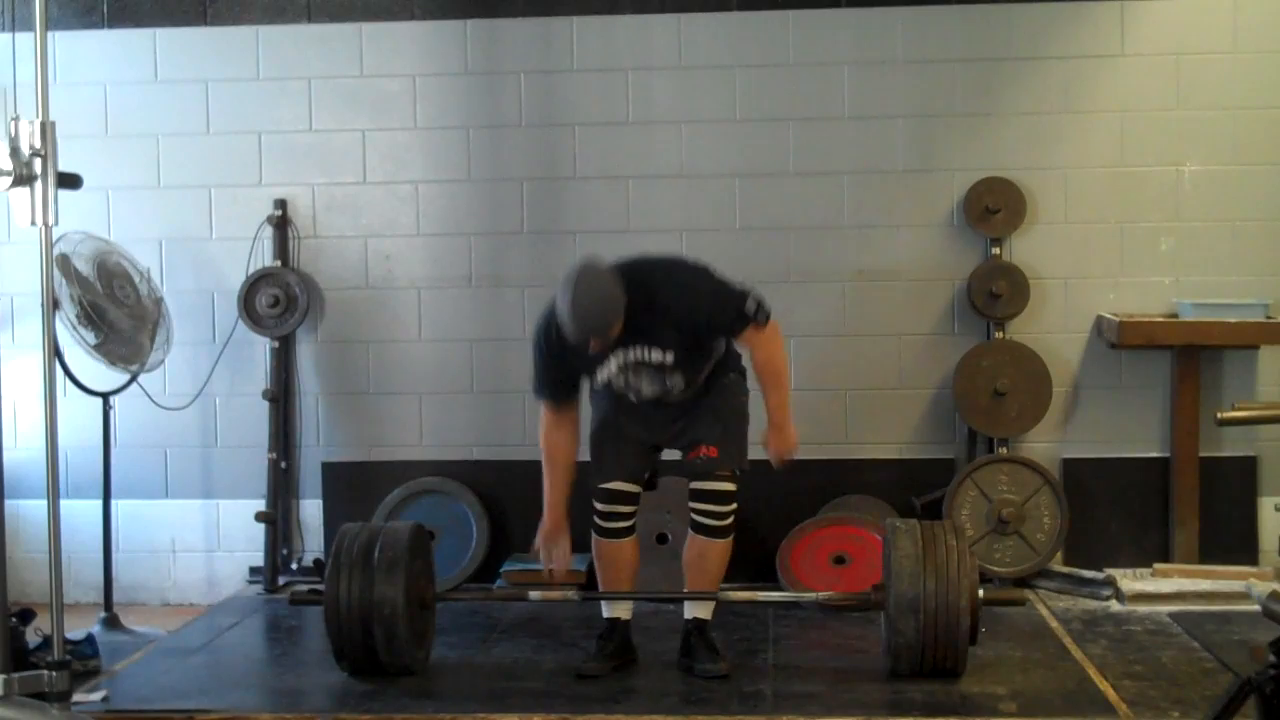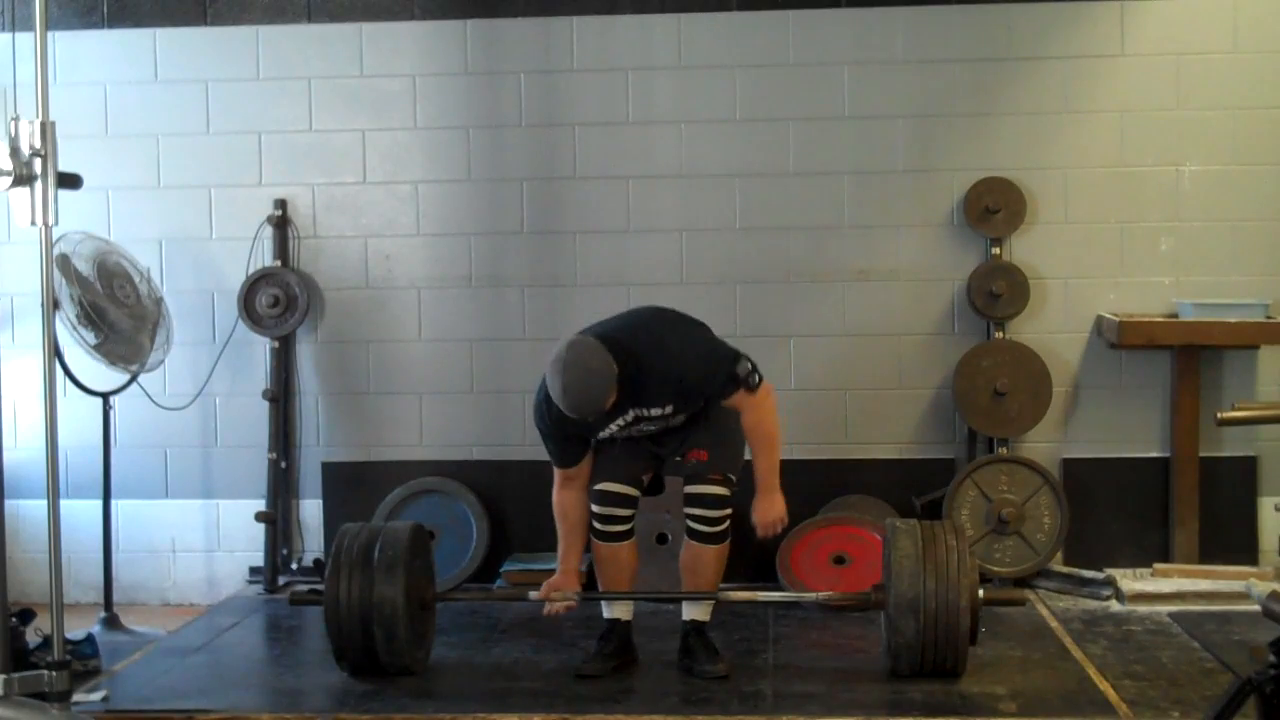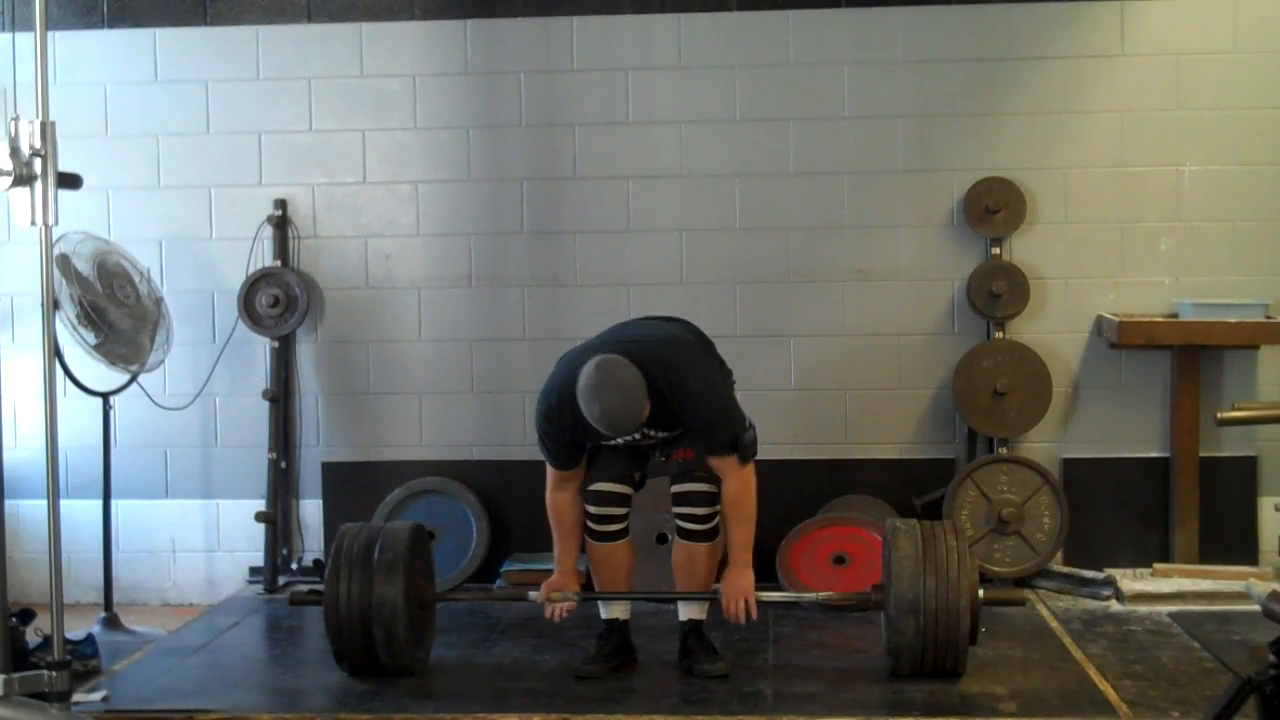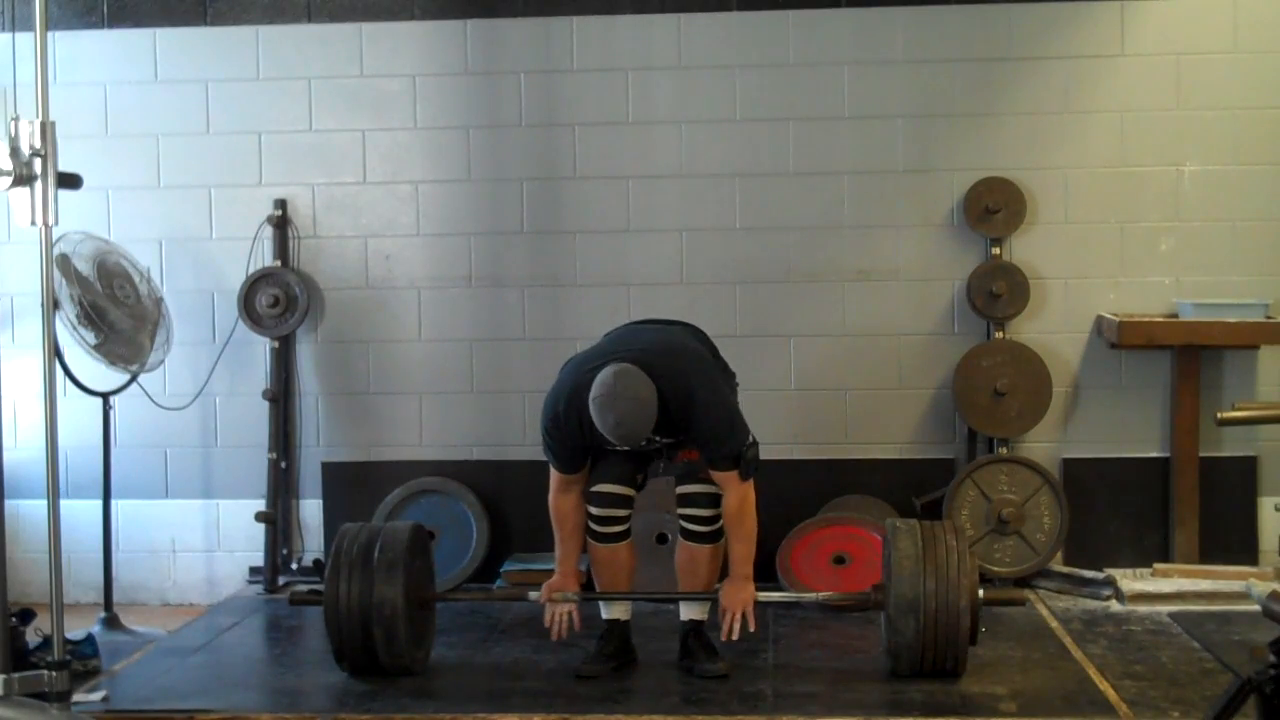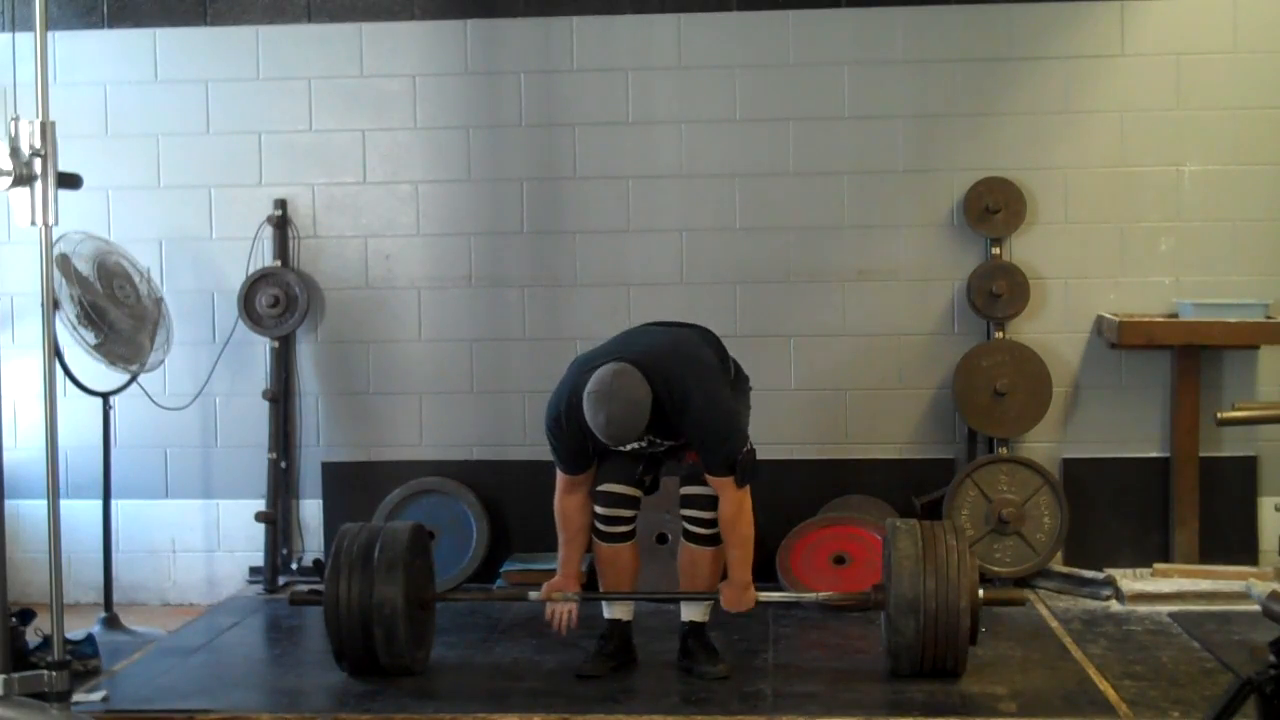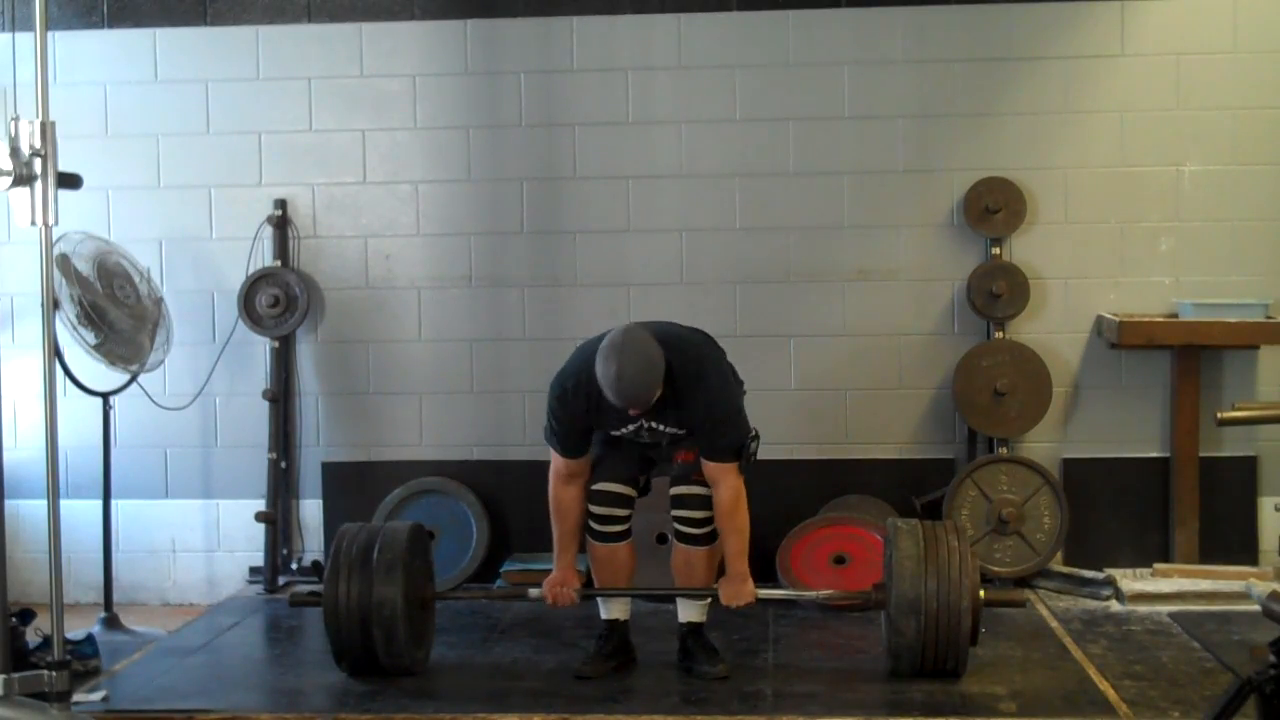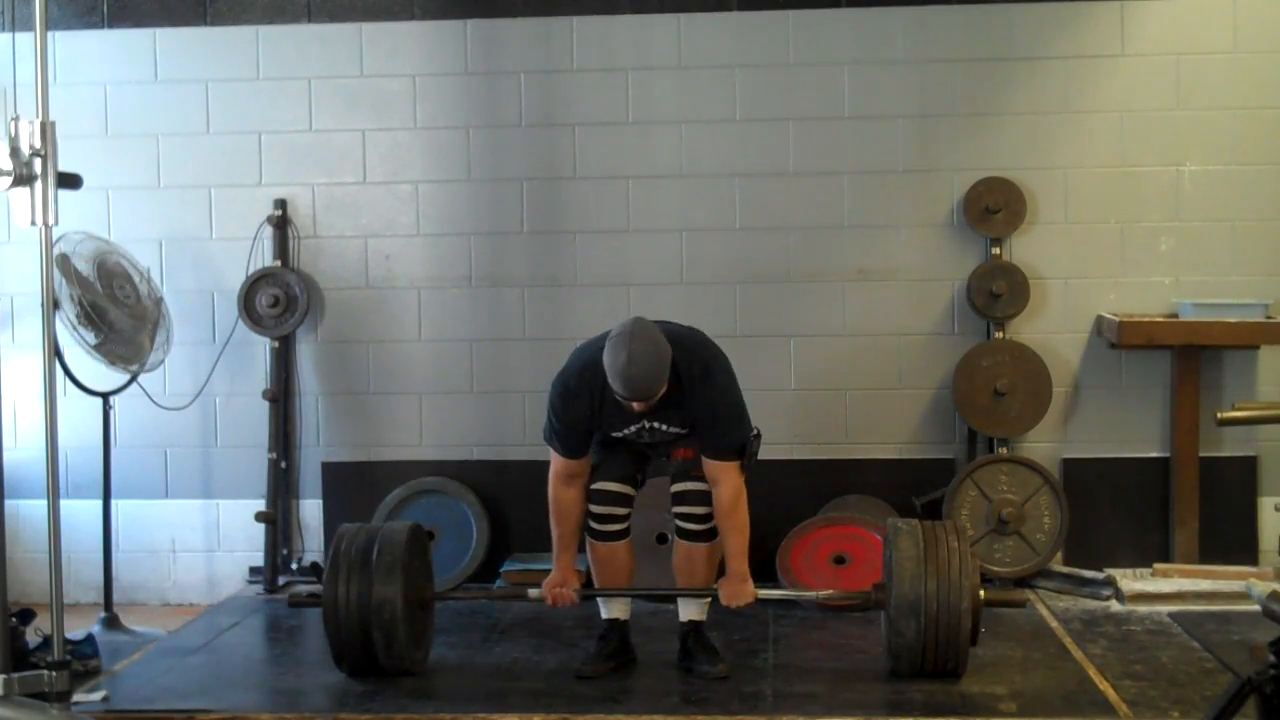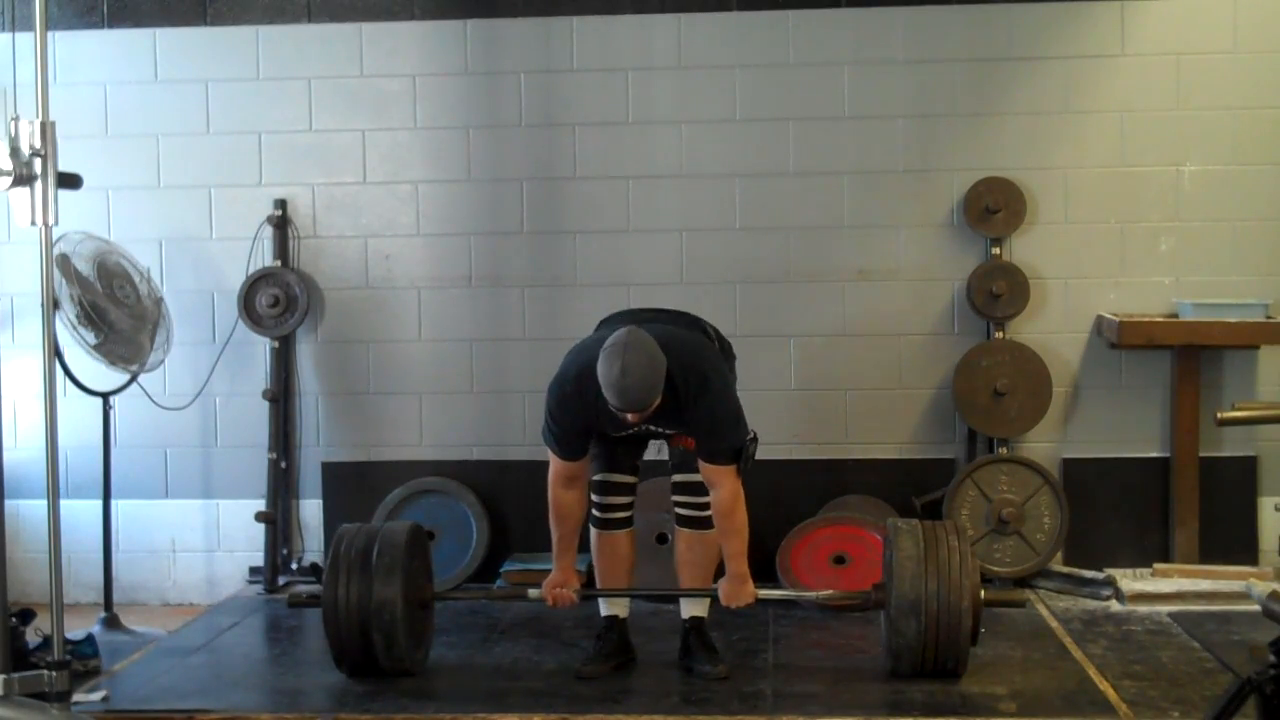
dt=0.3s
person 1, frame 1
left shoulder: (682, 289)
right shoulder: (555, 335)
left elbow: (761, 331)
right elbow: (558, 422)
left wrist: (780, 423)
right wrist: (555, 516)
left hip: (708, 393)
right hip: (625, 401)
left knee: (713, 501)
right knee: (611, 504)
left ankle: (697, 635)
right ankle: (615, 636)
person 1, frame 2
left shoulder: (671, 348)
right shoulder: (553, 404)
left elbow: (755, 399)
right elbow: (570, 485)
left wrist: (768, 494)
right wrist: (567, 570)
left hip: (707, 408)
left knee: (708, 503)
right knee: (608, 504)
left ankle: (694, 635)
right ankle: (616, 634)
person 1, frame 3
left shoulder: (698, 389)
right shoulder: (558, 405)
left elbow: (738, 473)
right elbow: (563, 486)
left wrist: (740, 568)
right wrist: (565, 571)
left hip: (691, 400)
right hip: (614, 405)
left knee: (697, 503)
right knee: (601, 503)
left ankle: (693, 634)
right ankle: (615, 634)
person 1, frame 4
left shoulder: (706, 399)
right shoulder: (565, 407)
left elbow: (737, 489)
right elbow: (566, 490)
left wrist: (741, 578)
right wrist: (565, 573)
left hip: (696, 390)
left knee: (702, 505)
right knee: (603, 505)
left ankle: (693, 634)
right ankle: (616, 635)
person 1, frame 5
left shoulder: (707, 403)
right shoulder: (568, 407)
left elbow: (733, 495)
right elbow: (573, 491)
left wrist: (739, 582)
right wrist: (568, 574)
left knee: (704, 510)
right knee: (610, 507)
left ankle: (694, 635)
right ankle: (617, 635)
person 1, frame 6
left shoulder: (707, 377)
right shoulder: (573, 385)
left elbow: (727, 483)
right elbow: (567, 477)
left wrist: (738, 573)
right wrist: (564, 566)
left hip: (698, 430)
left knee: (696, 512)
right knee: (603, 509)
left ankle: (692, 635)
right ankle: (614, 635)
person 1, frame 7
left shoulder: (708, 375)
right shoulder: (575, 382)
left elbow: (727, 482)
right elbow: (567, 479)
left wrist: (738, 573)
right wrist: (563, 566)
left hip: (692, 430)
left knee: (696, 510)
right knee: (602, 510)
left ankle: (693, 635)
right ankle: (614, 635)
person 1, frame 8
left shoulder: (706, 380)
right shoulder: (571, 386)
left elbow: (723, 487)
right elbow: (567, 482)
left wrist: (737, 574)
right wrist: (563, 567)
left hip: (691, 380)
left knee: (696, 499)
right knee: (608, 500)
left ankle: (694, 633)
right ankle: (614, 633)
